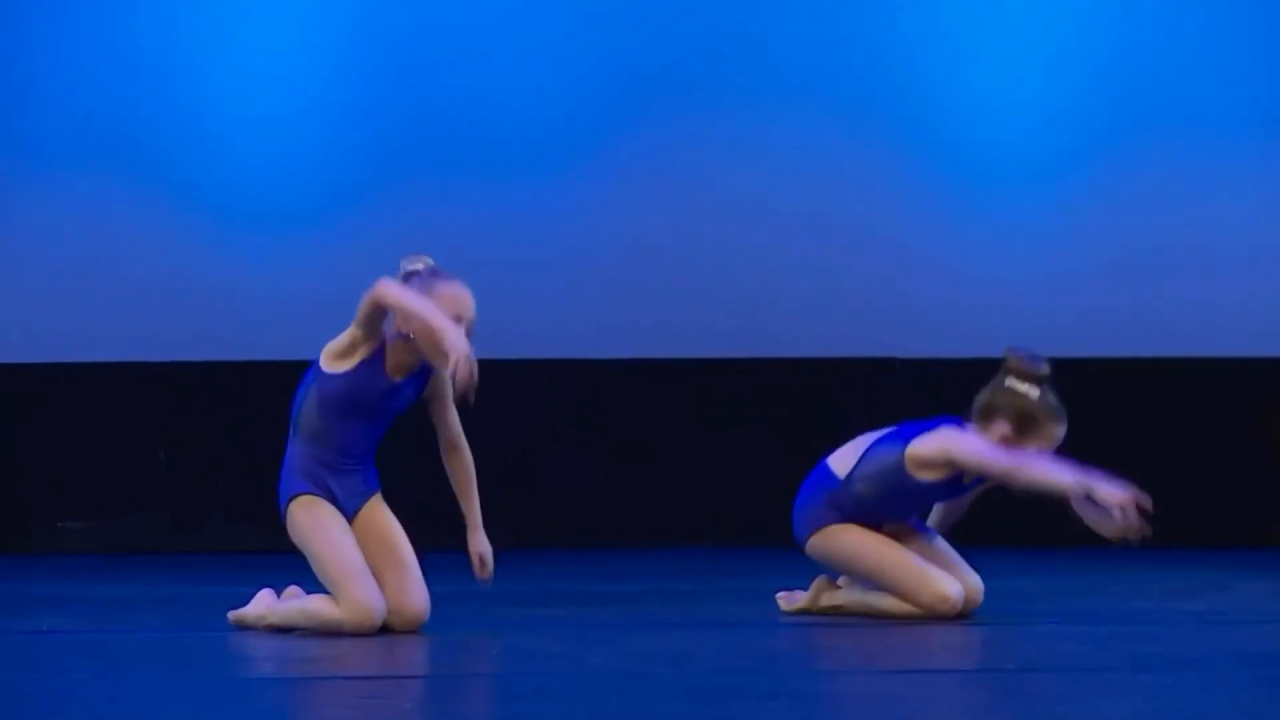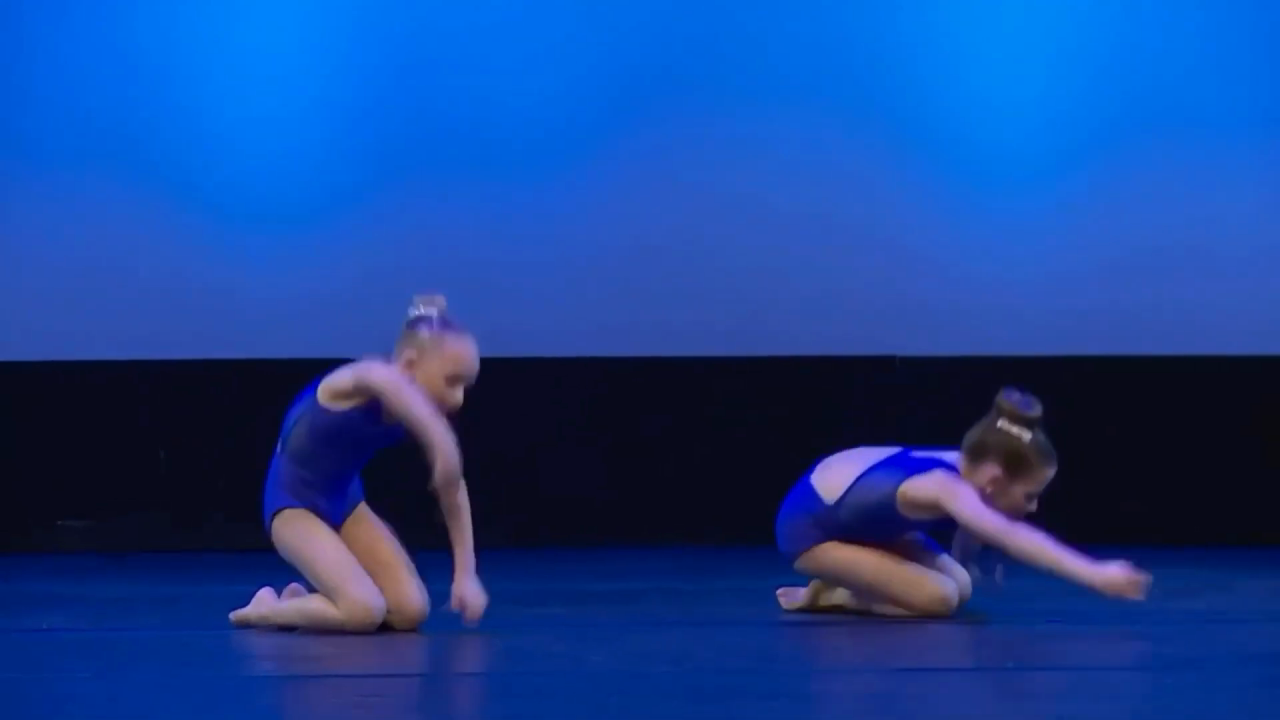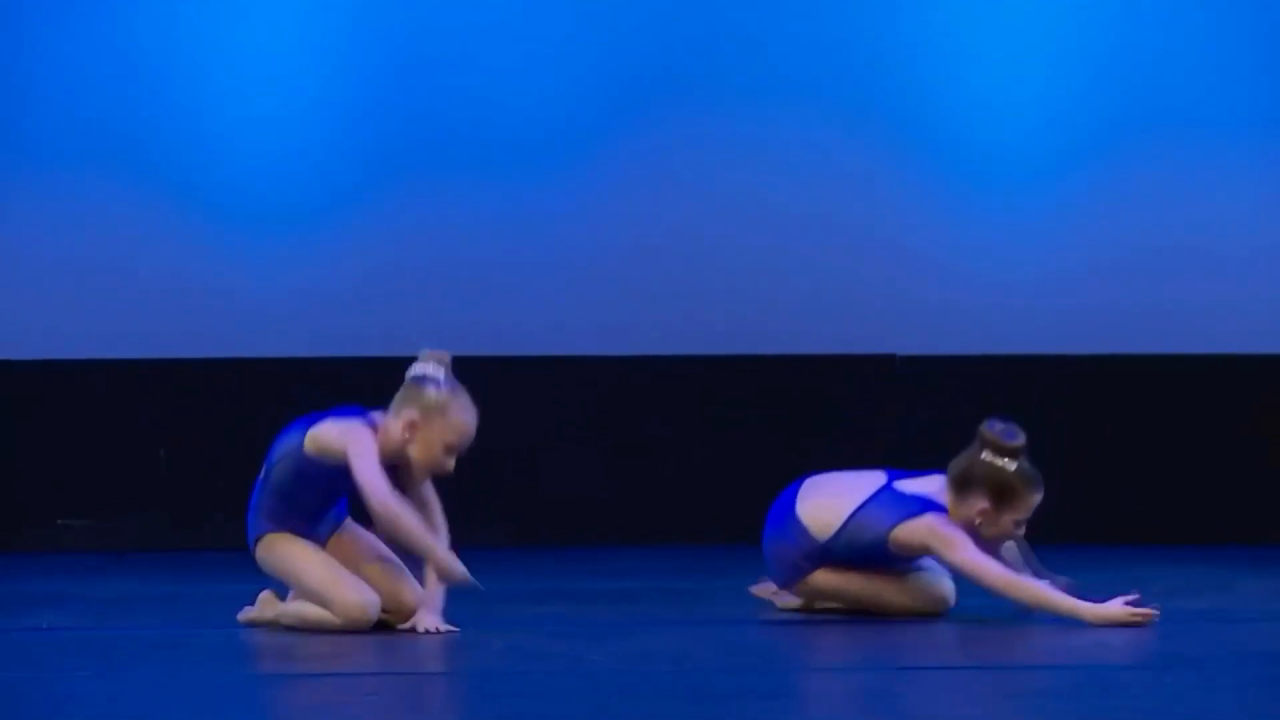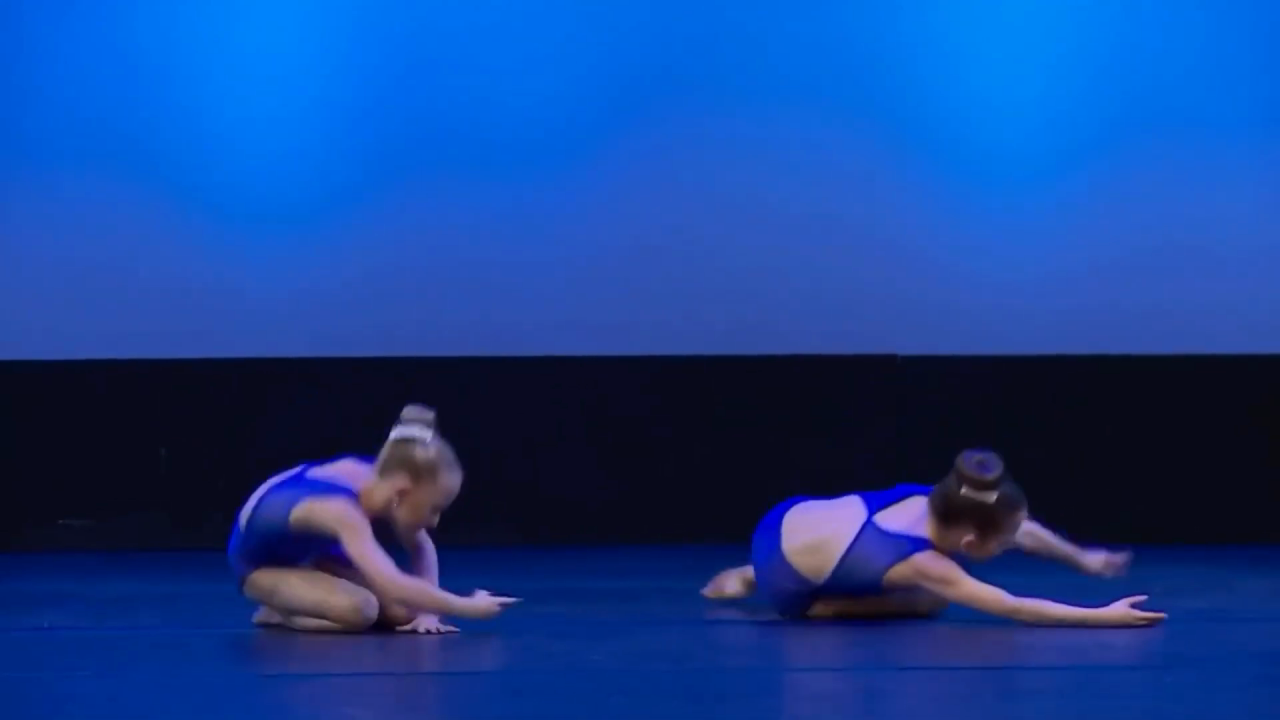
dt=0.2s
person 1, frame 1
left shoulder: (987, 460)
right shoulder: (952, 445)
left elbow: (954, 499)
right elbow: (1024, 469)
right wrist: (1094, 485)
left hip: (878, 513)
right hip: (825, 514)
left knee: (971, 595)
right knee: (945, 599)
left ankle: (858, 583)
right ankle: (833, 598)
person 1, frame 2
left shoulder: (968, 480)
right shoulder: (944, 487)
left elbow: (976, 531)
right elbow: (1011, 535)
left wrist: (956, 563)
right wrist: (1093, 574)
left hip: (855, 518)
right hip: (810, 530)
left knee: (958, 586)
right knee: (941, 599)
left ankle: (842, 583)
right ankle: (828, 597)
person 1, frame 3
left shoulder: (952, 493)
right shoulder: (934, 528)
left elbow: (999, 542)
right elbow: (1008, 584)
left wrist: (1038, 577)
right wrist: (1094, 612)
right hip: (792, 551)
left knee: (937, 584)
right knee: (936, 598)
left ankle: (812, 587)
right ankle: (809, 594)
person 1, frame 4
left shoulder: (929, 503)
right shoulder: (923, 563)
left elbow: (1017, 527)
right elbow: (1011, 607)
left wrist: (1083, 558)
right wrist: (1099, 615)
left hip: (785, 522)
right hip: (784, 587)
right knee: (931, 600)
person 2, frame 1
left shoulder: (433, 377)
right shoulder: (363, 344)
left elbow: (454, 448)
right elbow: (381, 293)
left wrist: (476, 530)
right wrist: (450, 335)
left hip: (361, 488)
right hip: (310, 486)
left knee: (412, 614)
right knee: (366, 615)
left ankle: (299, 601)
right ankle: (266, 611)
person 2, frame 2
left shoulder: (420, 410)
right shoulder: (362, 381)
left elbow: (453, 487)
right elbow: (389, 384)
left wrist: (465, 572)
right wrist: (441, 442)
left hip: (345, 500)
right hip: (294, 502)
left knee: (411, 612)
right knee: (365, 612)
left ankle: (301, 600)
right ankle: (268, 609)
person 2, frame 3
left shoulder: (410, 449)
right shoulder: (355, 436)
left elbow: (435, 523)
right elbow: (383, 505)
left wrist: (432, 604)
right wrist: (441, 560)
left hip: (327, 521)
right hip: (278, 530)
left knee: (409, 607)
right knee: (361, 610)
left ankle: (309, 598)
right ankle: (272, 609)
person 2, frame 4
left shoulder: (370, 478)
right shoulder: (343, 512)
left elbow: (422, 550)
right elbow: (396, 587)
left wrist: (427, 611)
right wrist: (467, 607)
left hip: (306, 546)
right hip: (260, 566)
left knee: (404, 612)
right knee: (360, 611)
left ankle: (294, 603)
right ankle: (279, 613)
